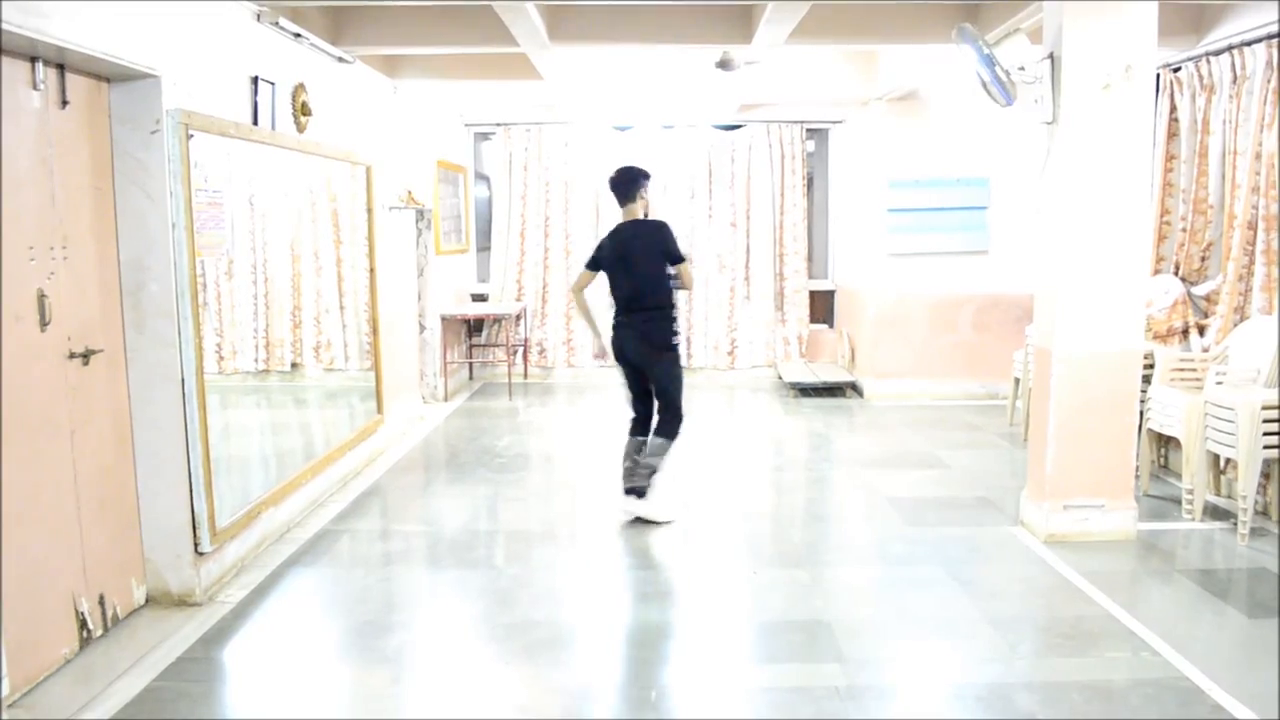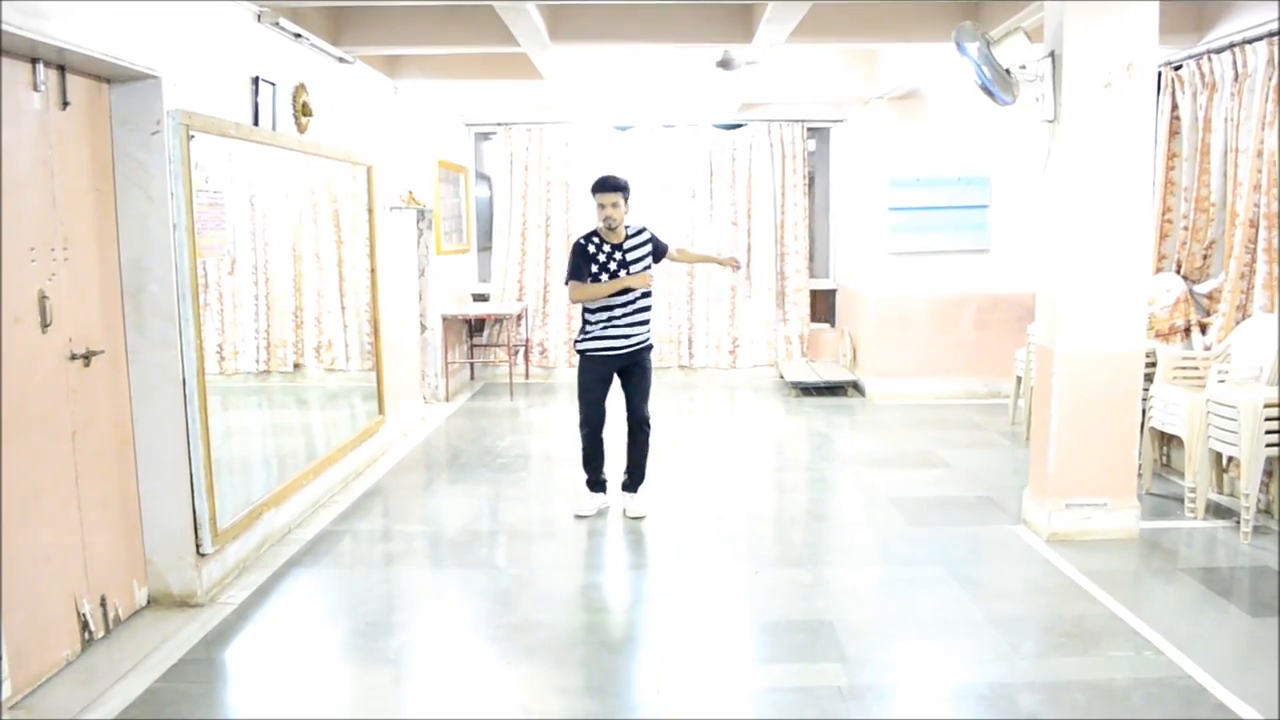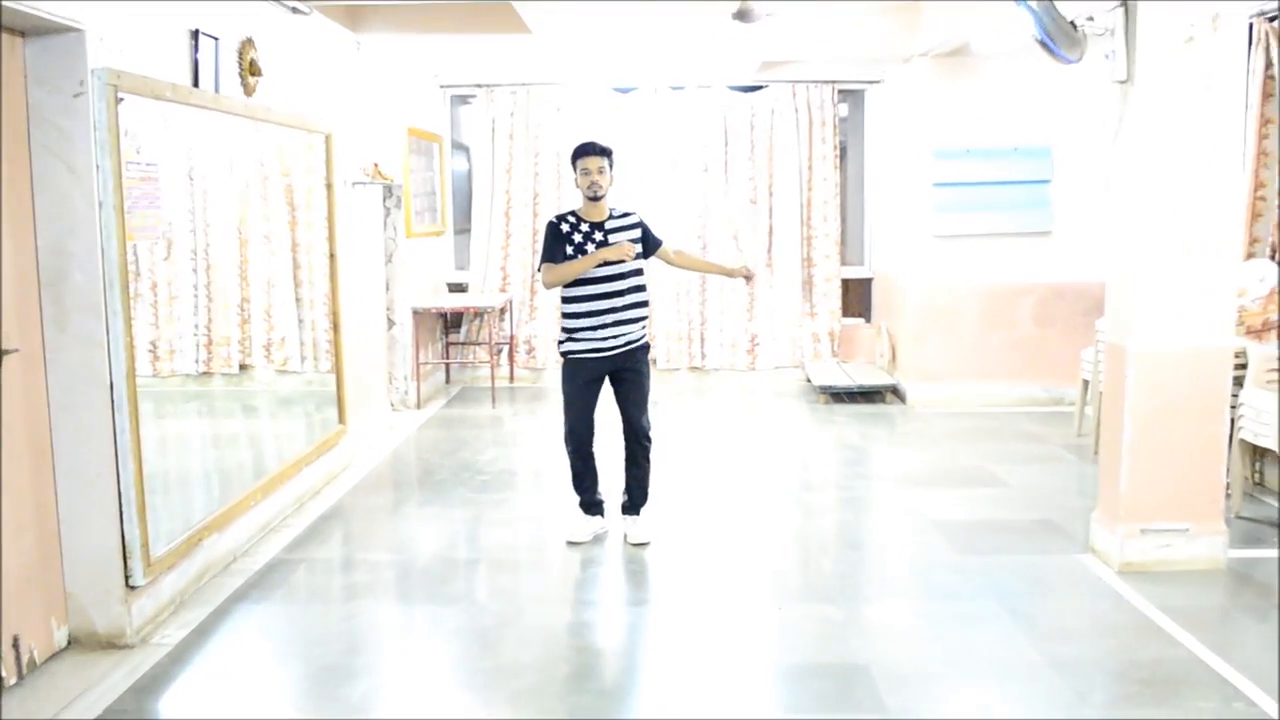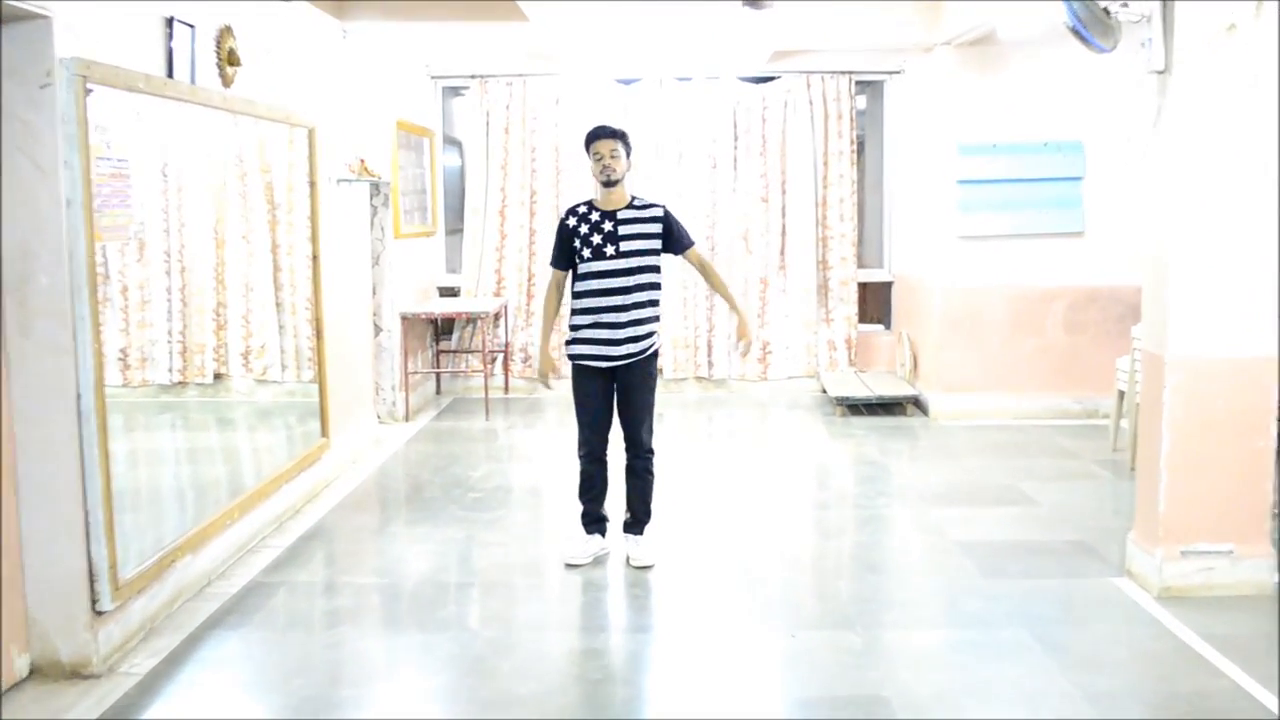
dt=1s
person 1, frame 1
left shoulder: (608, 242)
right shoulder: (658, 230)
left elbow: (577, 289)
right elbow: (687, 281)
left wrist: (597, 335)
left hip: (625, 339)
right hip: (657, 340)
left knee: (642, 414)
right knee: (671, 417)
right ankle: (639, 493)
person 1, frame 2
left shoulder: (643, 237)
right shoulder: (583, 247)
left elbow: (674, 253)
right elbow: (575, 294)
left wrist: (718, 259)
right wrist: (626, 281)
left hip: (637, 348)
right hip: (596, 351)
left knee: (639, 420)
right knee: (590, 422)
person 1, frame 3
left shoulder: (632, 224)
right shoulder: (559, 227)
left elbow: (672, 255)
right elbow: (549, 278)
left wrist: (728, 271)
right wrist: (602, 254)
left hip: (630, 349)
right hip: (581, 352)
left knee: (638, 432)
right knee: (577, 435)
left ankle: (633, 513)
right ankle: (591, 513)
person 1, frame 4
left shoulder: (656, 216)
right shoulder: (573, 220)
left elbow: (699, 262)
right elbow: (557, 282)
left wrist: (738, 313)
right wrist: (544, 347)
left hip: (639, 352)
right hip: (588, 353)
left knee: (639, 446)
right knee: (591, 447)
left ankle: (636, 533)
right ankle: (593, 532)
